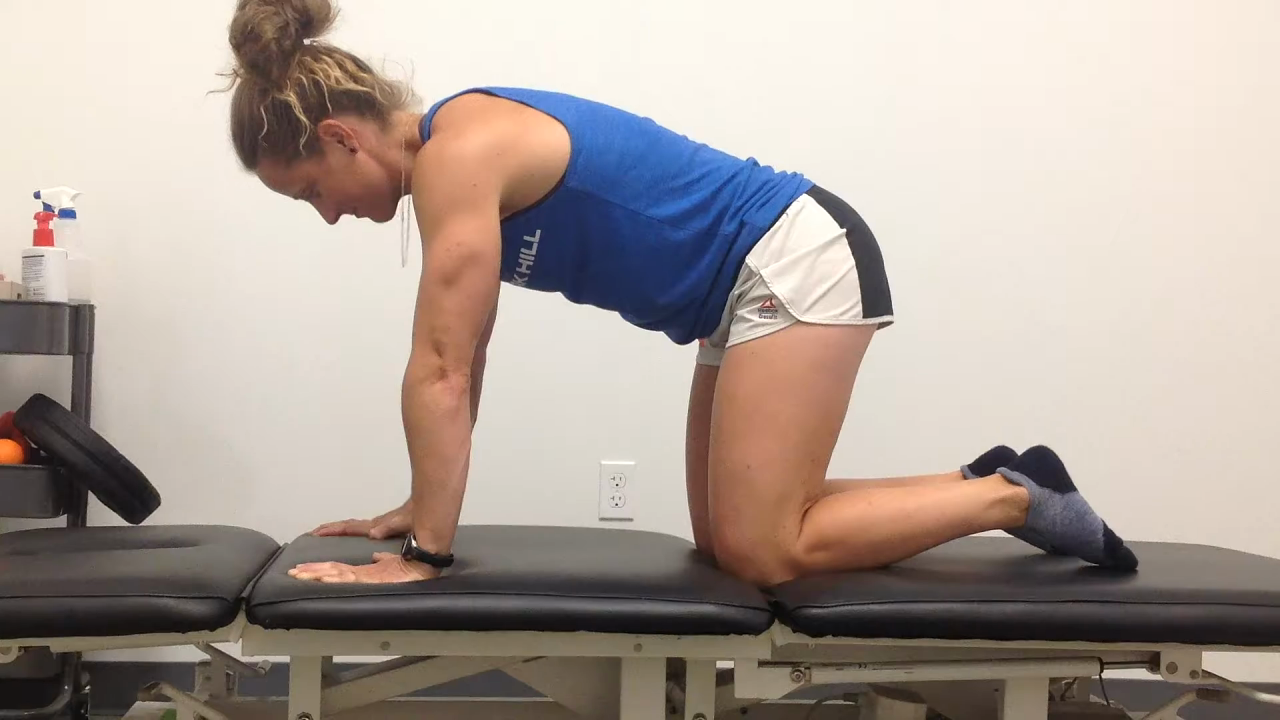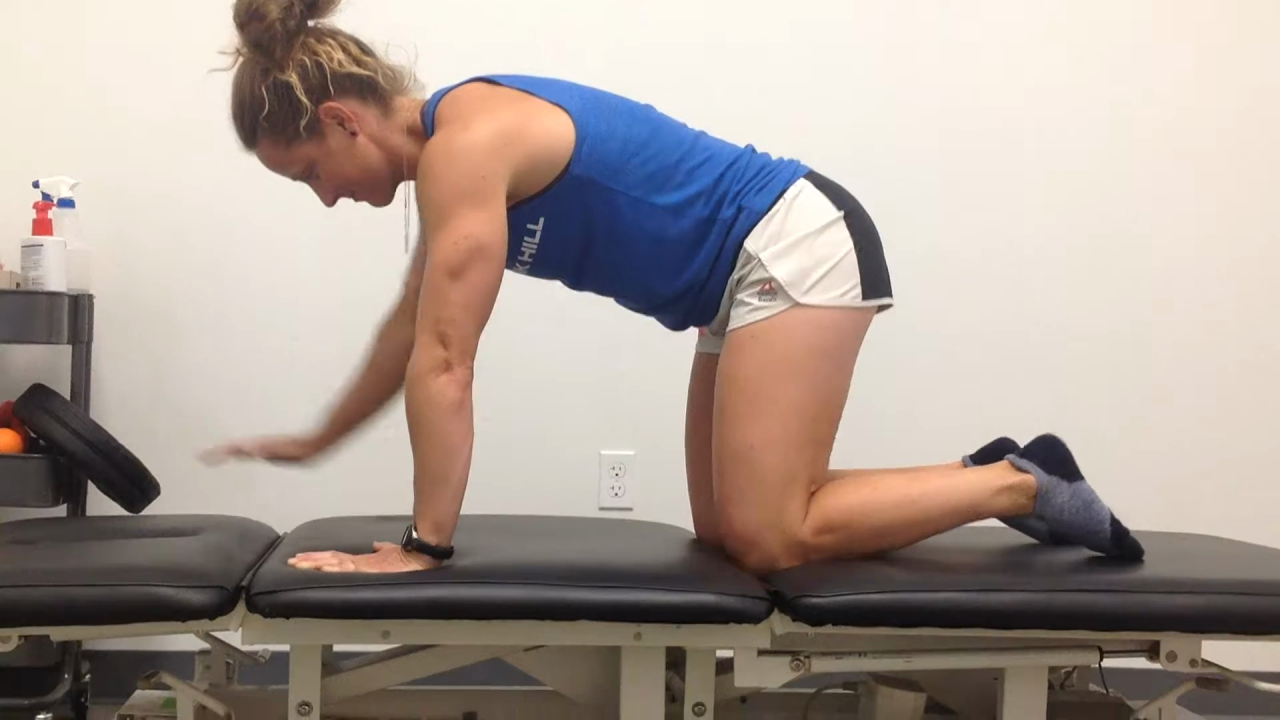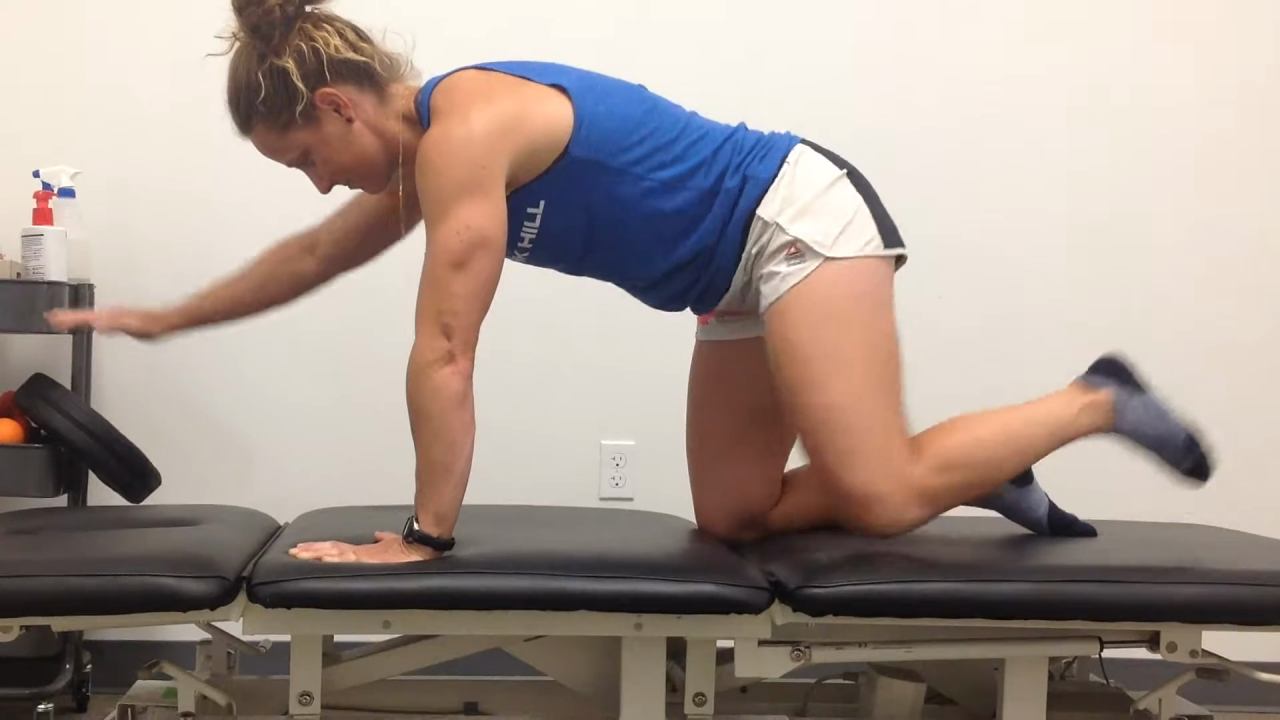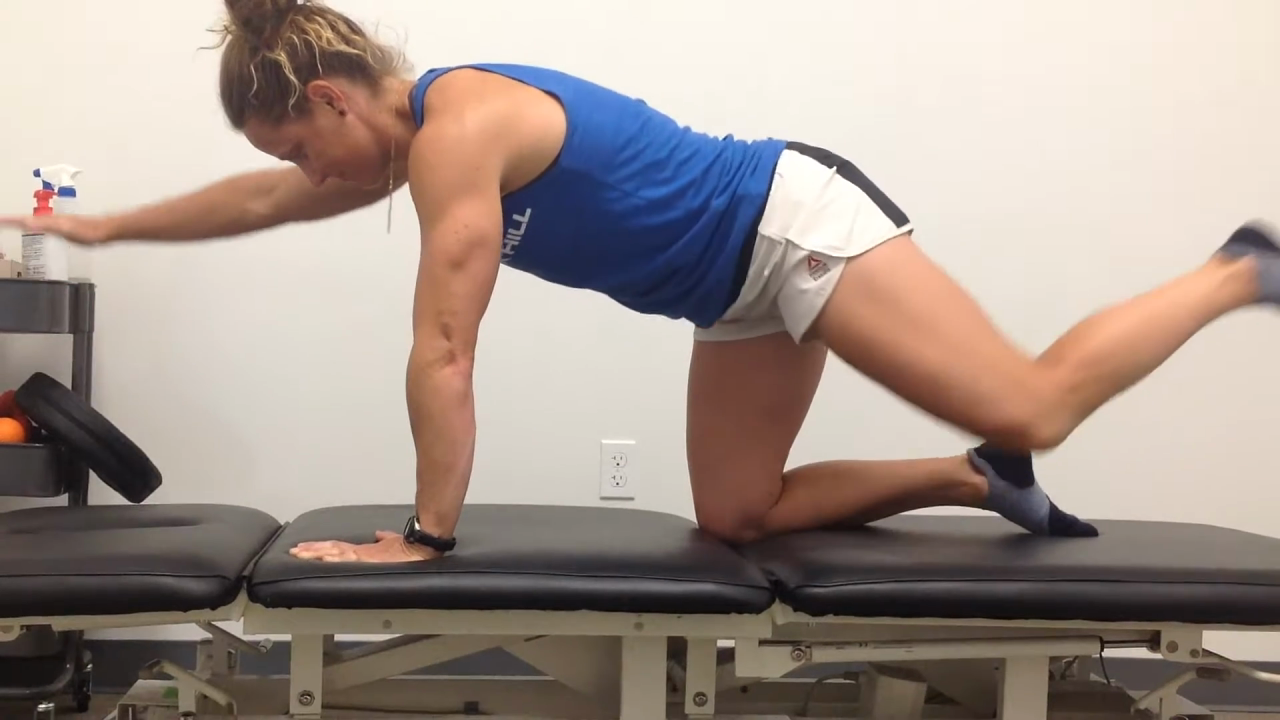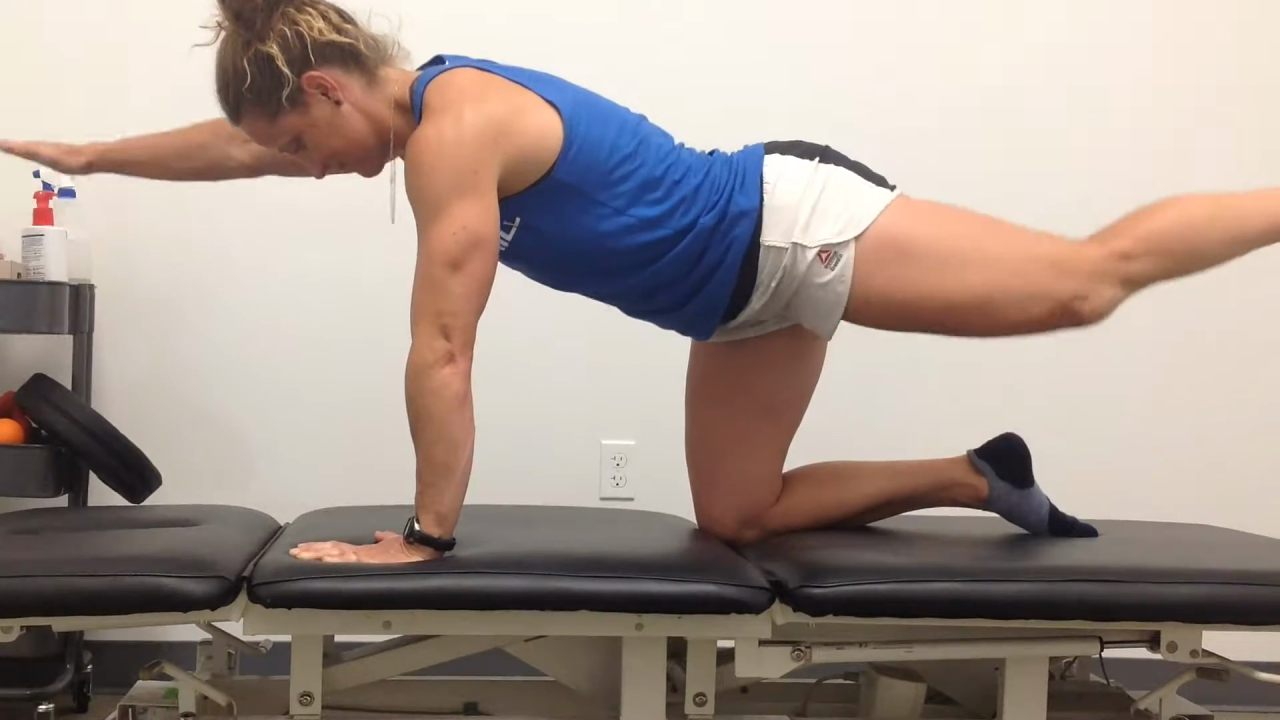
dt=0.3s
person 1, frame 1
left shoulder: (455, 154)
right shoulder: (465, 154)
left elbow: (437, 374)
right elbow: (462, 365)
left wrist: (425, 553)
right wrist: (417, 509)
left hip: (795, 261)
right hip: (752, 282)
left knee: (762, 553)
right knee: (727, 539)
left ankle: (1012, 499)
right ankle: (984, 483)
person 1, frame 2
left shoulder: (462, 143)
right shoulder: (466, 157)
left elbow: (445, 362)
right elbow: (410, 331)
left wrist: (422, 544)
right wrist: (313, 440)
left hip: (793, 246)
right hip: (747, 276)
left knee: (773, 542)
right knee: (728, 531)
left ankle: (1027, 478)
right ankle: (987, 477)
person 1, frame 3
left shoulder: (463, 131)
right shoulder: (432, 151)
left elbow: (444, 358)
right elbow: (314, 257)
left wrist: (425, 532)
right wrist: (165, 319)
left hip: (799, 217)
right hip: (745, 264)
left knee: (880, 495)
right knee: (736, 517)
left ankle: (1097, 405)
right ankle: (991, 479)
person 1, frame 4
left shoulder: (456, 130)
right shoulder: (416, 130)
left elbow: (442, 356)
right elbow: (266, 201)
left wrist: (425, 533)
right wrist: (106, 226)
left hip: (793, 221)
right hip: (749, 274)
left knee: (1033, 404)
right knee: (739, 515)
right ankle: (980, 484)
person 1, frame 5
left shoulder: (452, 131)
right shoulder: (423, 103)
left elbow: (441, 356)
right elbow: (236, 146)
left wrist: (427, 533)
left hip: (793, 226)
right hip: (747, 283)
left knee: (1087, 277)
right knee: (739, 516)
right ankle: (980, 479)
